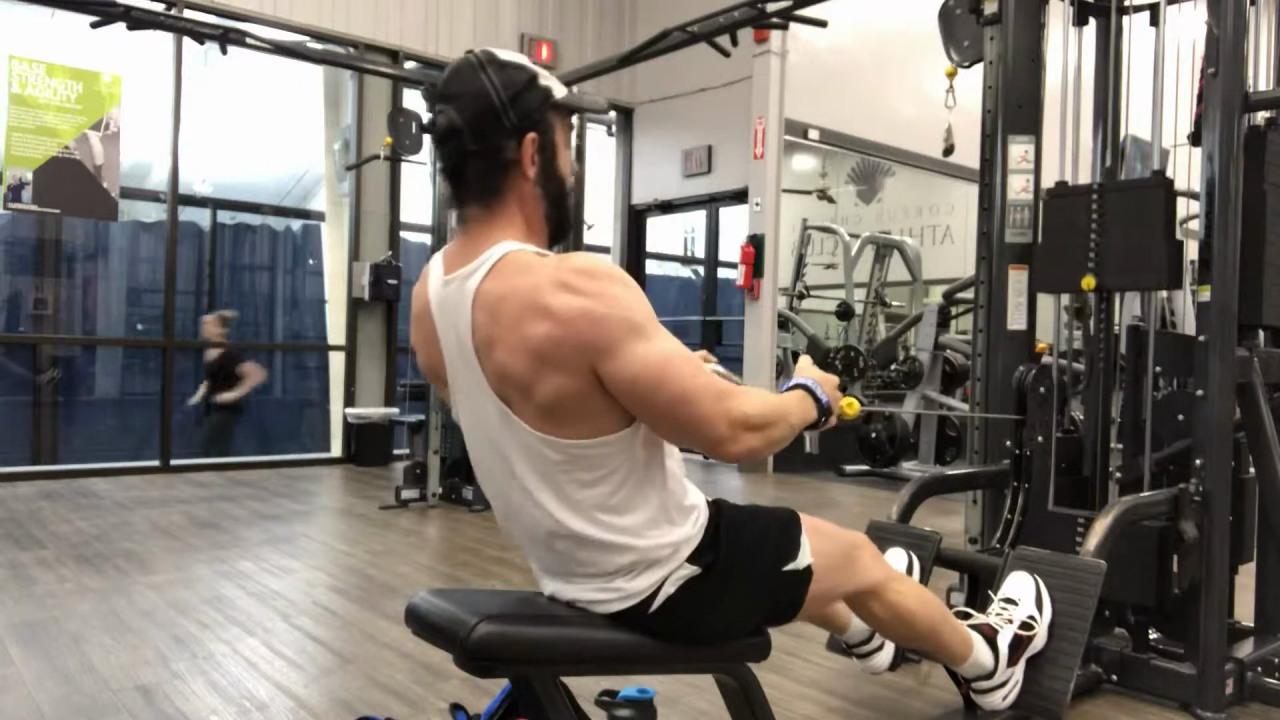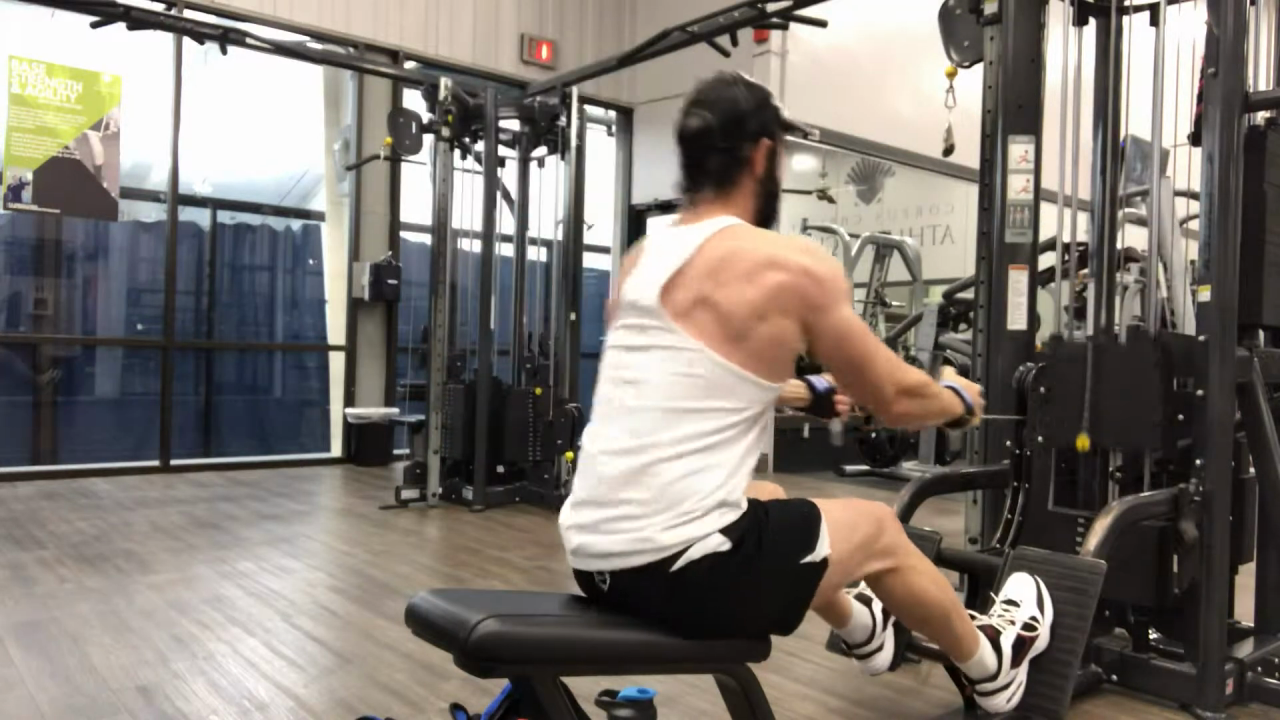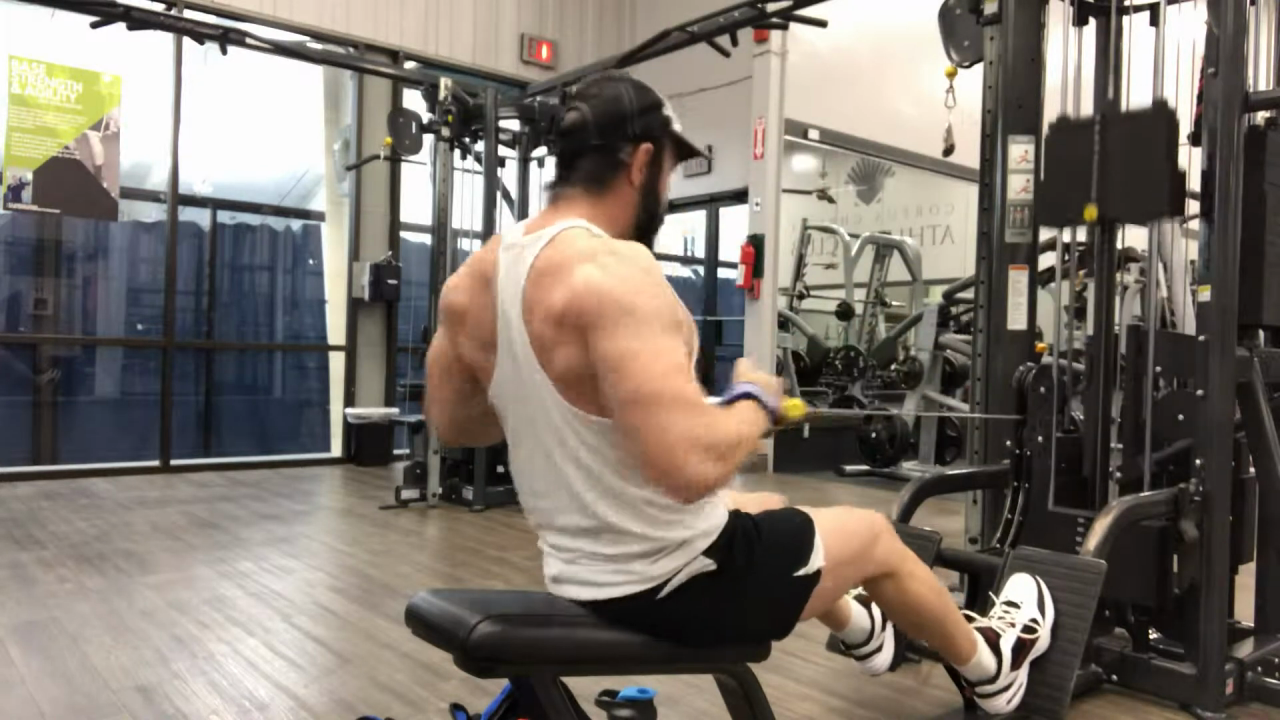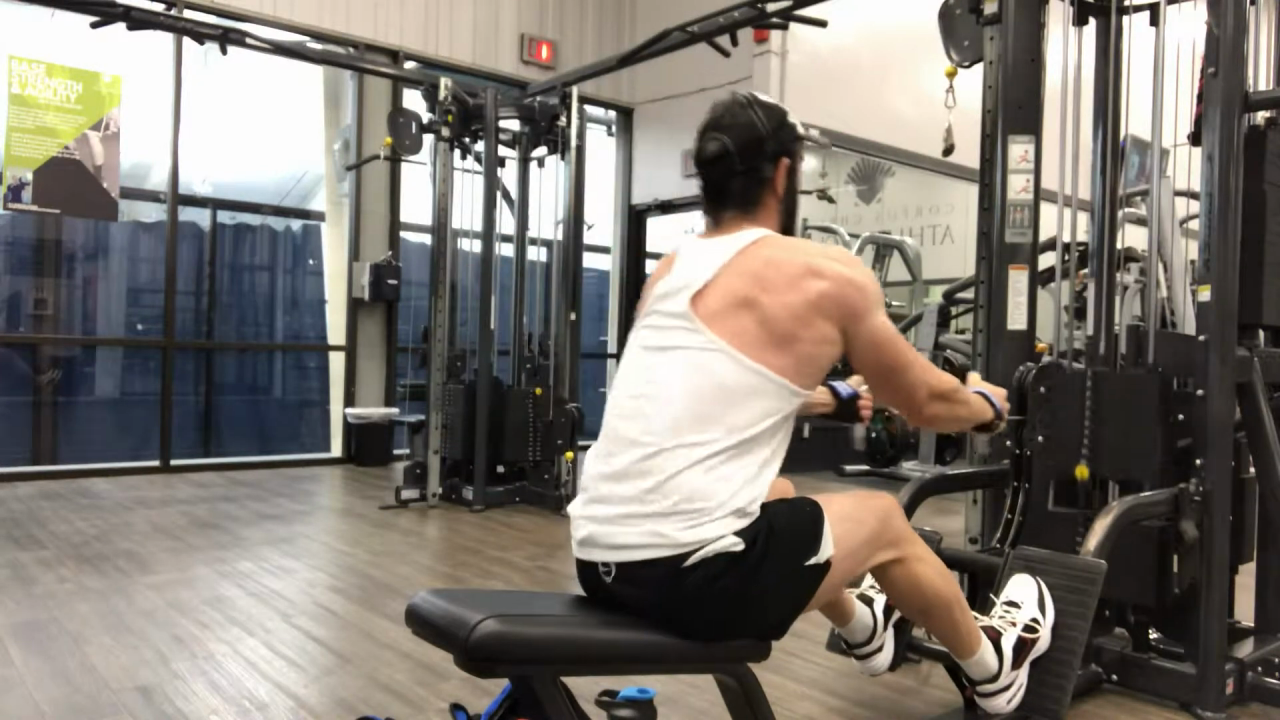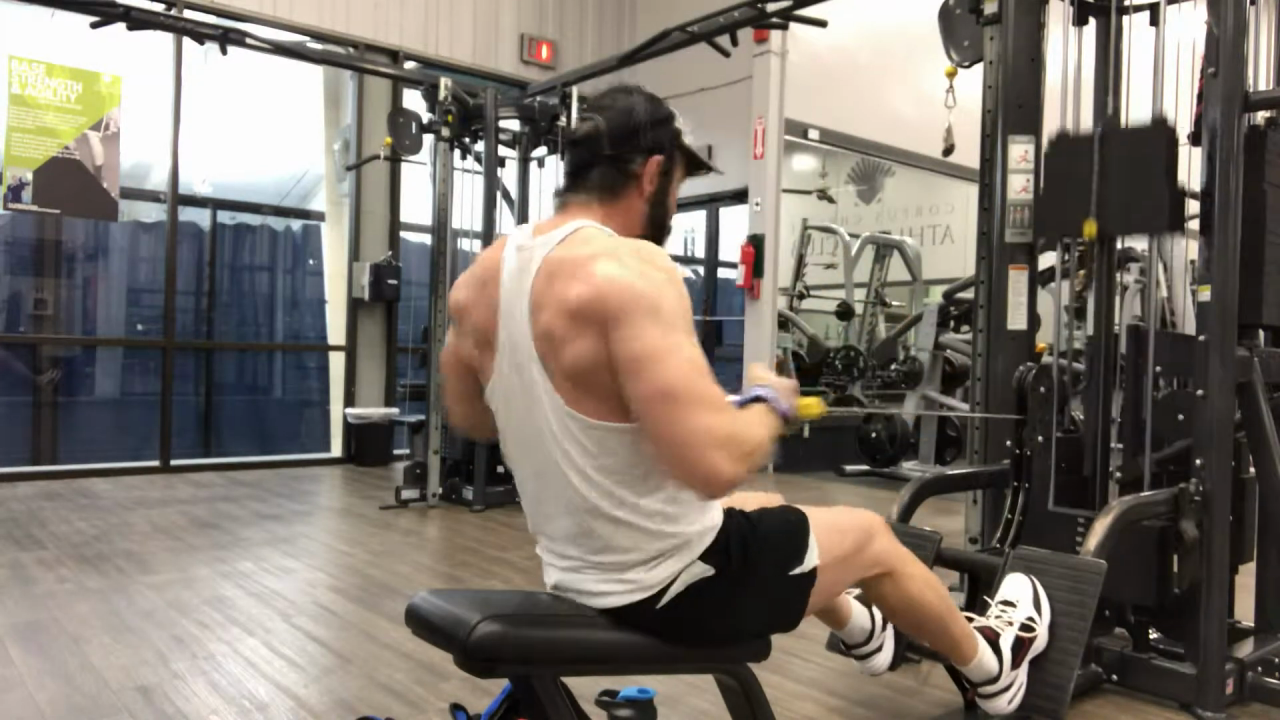
dt=1s
person 1, frame 1
left shoulder: (432, 292)
right shoulder: (573, 292)
right elbow: (734, 431)
left wrist: (665, 374)
right wrist: (811, 396)
left hip: (573, 574)
right hip: (658, 582)
left knee: (761, 535)
right knee: (853, 555)
left ankle: (863, 632)
right ankle: (987, 662)
person 1, frame 2
left shoulder: (640, 257)
right shoulder: (788, 265)
right elbow: (895, 398)
left wrist: (807, 392)
right wrist: (958, 400)
left hip: (594, 557)
right hip: (681, 566)
left knee: (767, 501)
right knee: (876, 529)
left ankle: (862, 627)
right ankle: (991, 667)
person 1, frame 3
left shoulder: (473, 278)
right shoulder: (610, 272)
left elbow: (451, 424)
right elbow: (692, 465)
right wrist: (752, 403)
left hip: (581, 575)
right hip: (670, 582)
left knee: (768, 509)
right knee: (870, 533)
left ankle: (863, 628)
right ankle: (991, 667)
person 1, frame 4
left shoulder: (670, 267)
right shoulder: (827, 274)
right elbow: (926, 401)
left wrist: (833, 397)
right wrist: (986, 404)
left hip: (599, 558)
right hip: (692, 570)
left knee: (778, 496)
right knee: (882, 520)
left ankle: (865, 628)
right ankle: (992, 669)
person 1, frame 5
left shoulder: (481, 276)
right shoulder: (624, 271)
left elbow: (469, 420)
right elbow: (716, 463)
right wrist: (769, 401)
left hip: (578, 577)
right hip: (666, 586)
left knee: (762, 509)
right knee: (867, 535)
left ankle: (863, 630)
right ankle: (992, 666)
